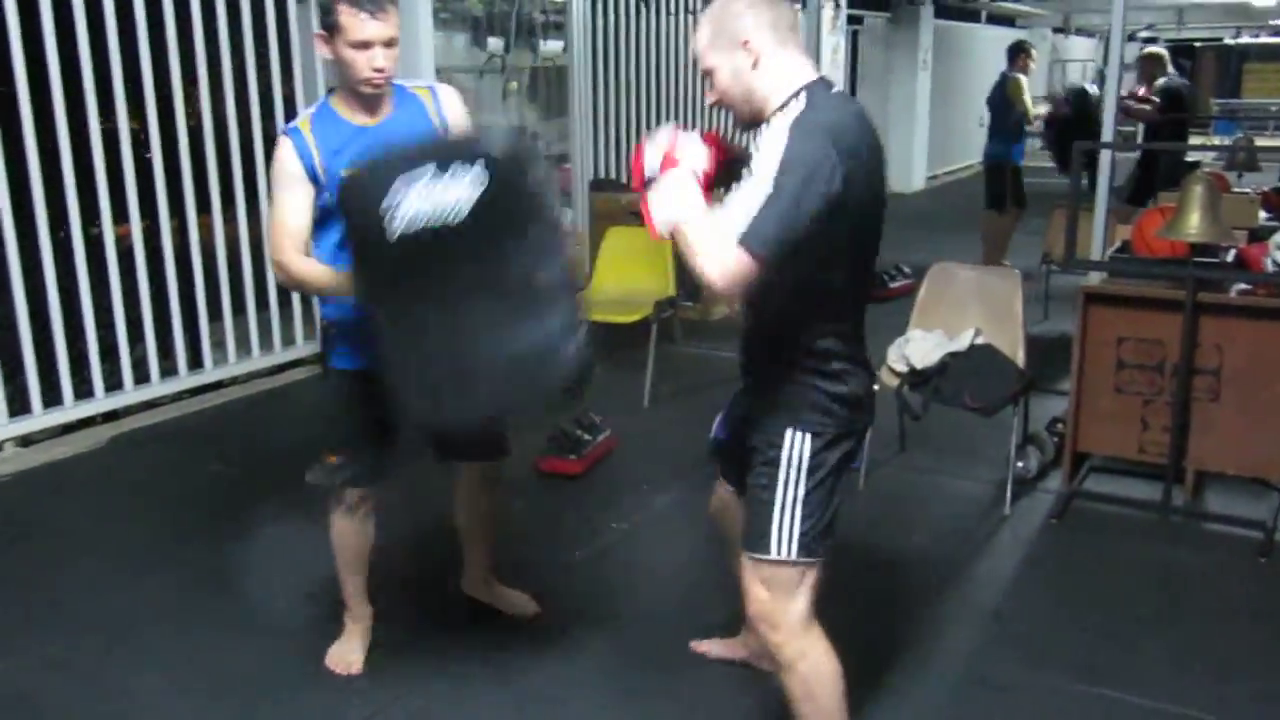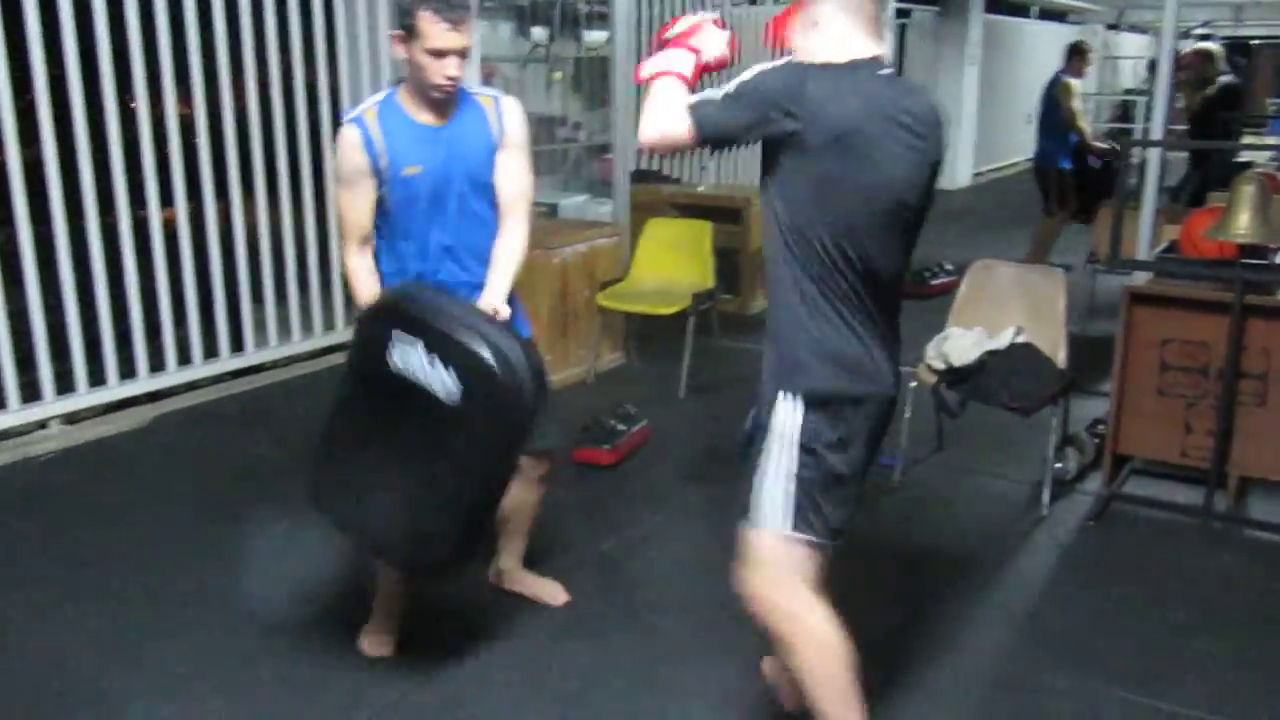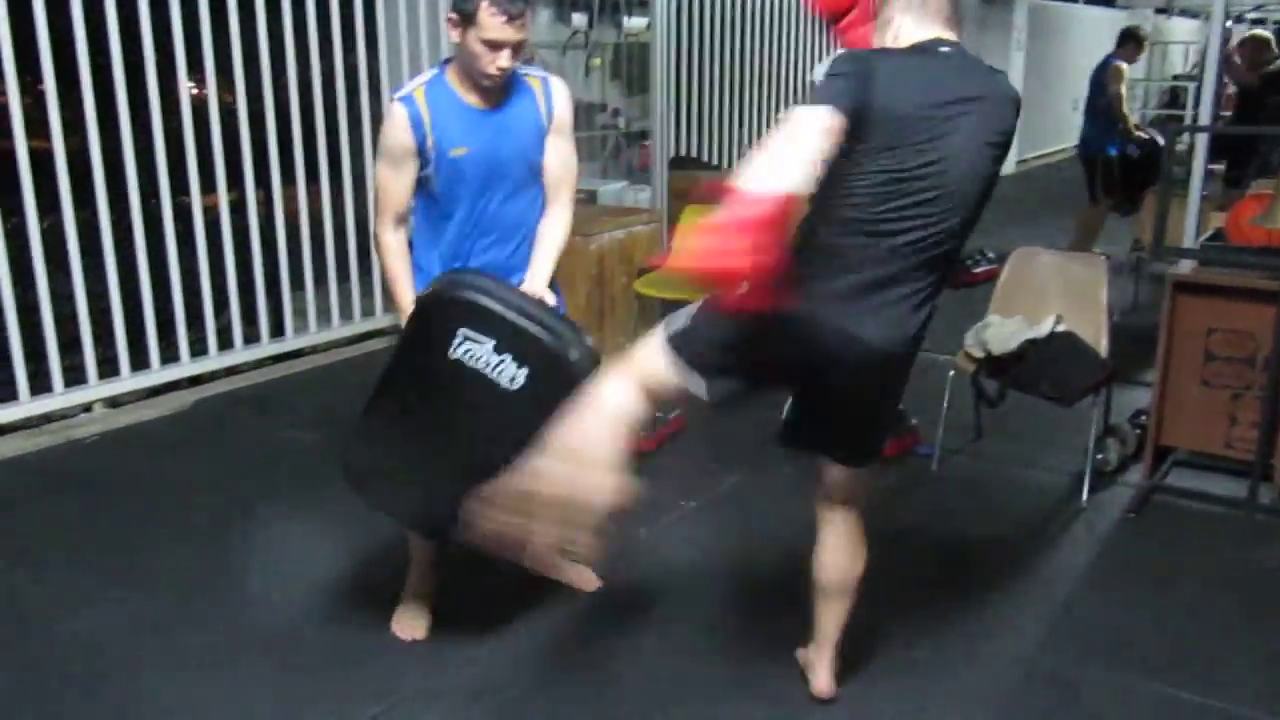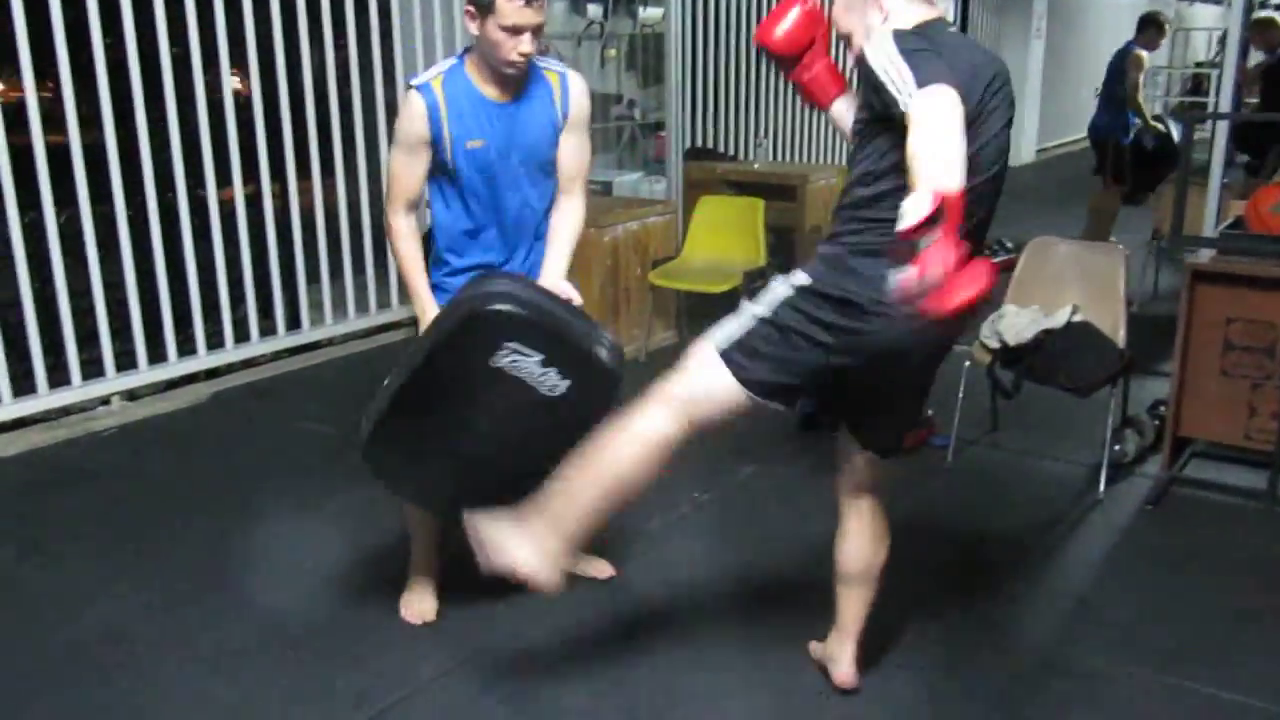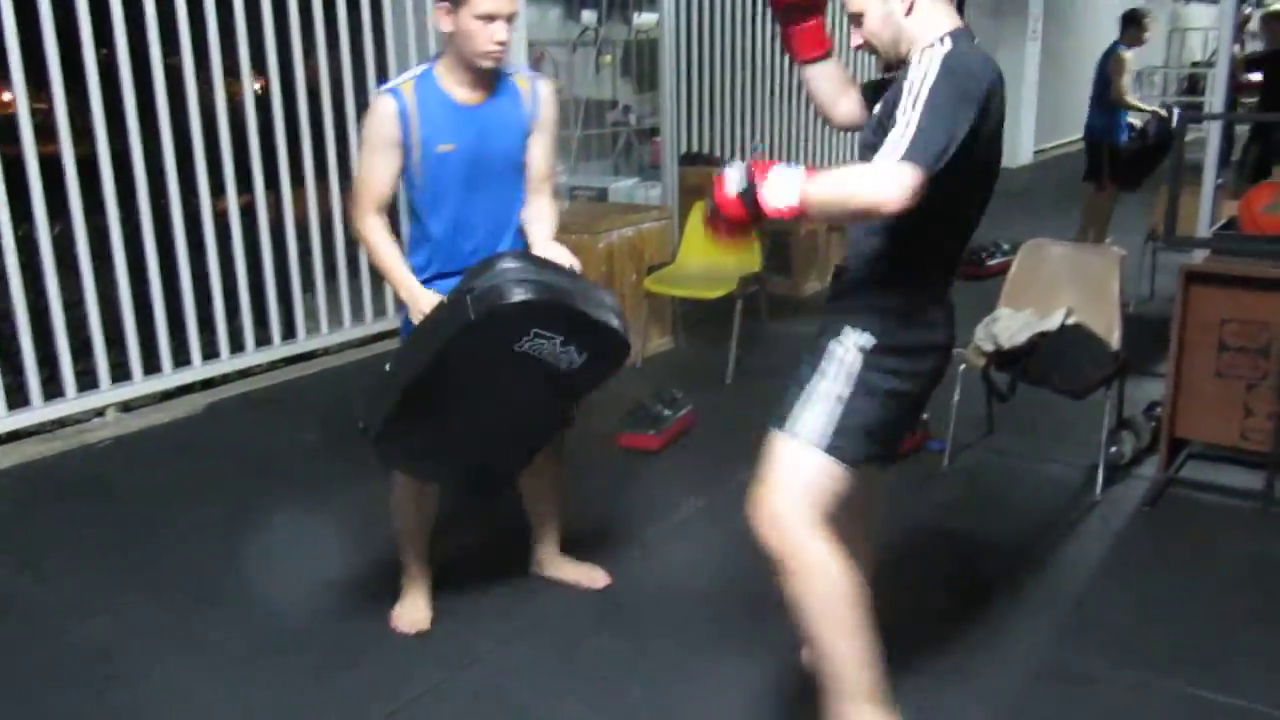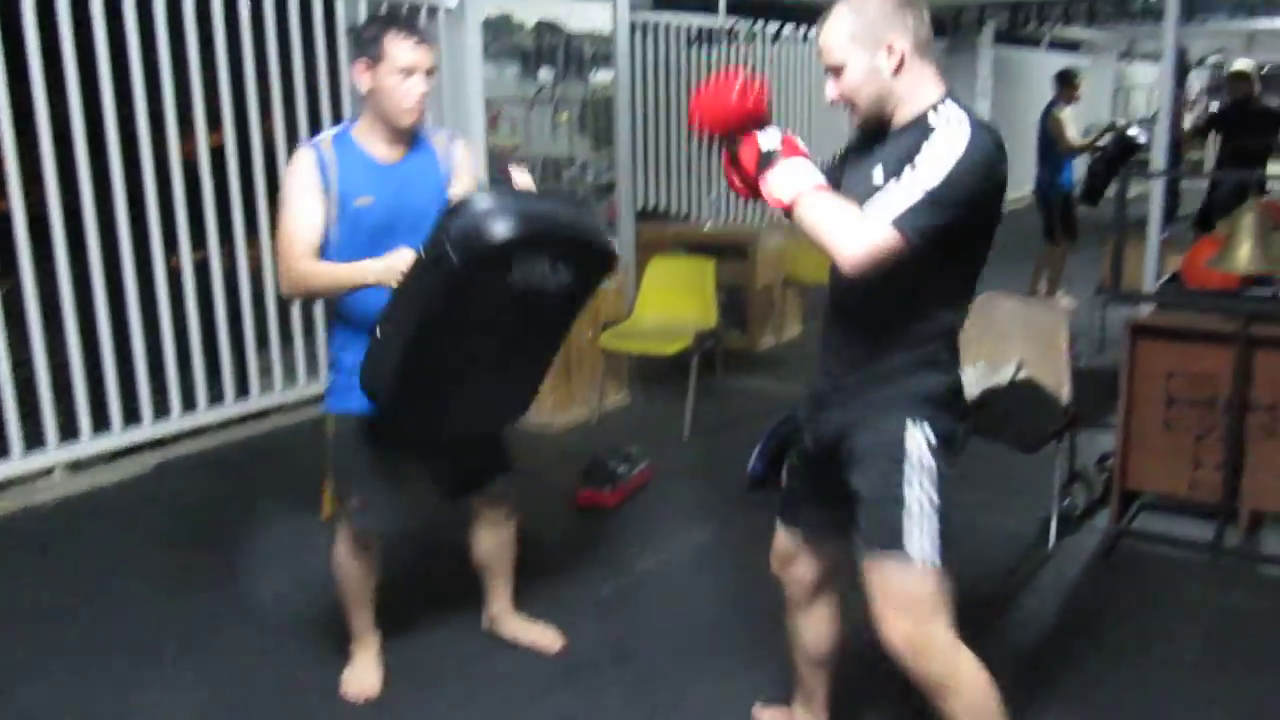
dt=0.2s
person 1, frame 1
left shoulder: (804, 135)
right shoulder: (828, 114)
left elbow: (722, 270)
left wrist: (676, 185)
right wrist: (706, 188)
left hip: (812, 401)
right hip: (781, 382)
left knee: (779, 607)
right knee: (731, 508)
right ankle: (758, 641)
person 1, frame 2
left shoulder: (795, 87)
right shoulder: (919, 112)
left elbow: (657, 131)
left wrist: (676, 59)
left hip: (814, 376)
right hip: (866, 370)
left knee: (772, 582)
right knee: (789, 534)
person 1, frame 3
left shoulder: (867, 68)
right shoulder: (1000, 97)
left elbow: (808, 133)
left wrist: (752, 211)
left hip: (800, 305)
right hip: (888, 339)
left knee: (628, 374)
right knee: (840, 500)
right ankle: (822, 661)
person 1, frame 4
right shoulder: (990, 67)
left elbow: (935, 119)
left wrist: (931, 217)
right wrist: (810, 70)
left hip: (847, 293)
right hip: (922, 322)
left knee: (672, 406)
right knee: (860, 484)
left ankle: (539, 539)
right ankle: (844, 649)
person 1, frame 5
left shoulder: (945, 60)
right shoulder: (935, 66)
left elbow: (889, 188)
right elbow: (848, 111)
left wrist: (769, 188)
left hip: (880, 325)
right hip: (909, 326)
left knee: (784, 512)
right knee: (834, 499)
right ankle: (839, 654)
person 1, frame 6
left shoulder: (960, 142)
right shoulder: (883, 139)
left elbow: (857, 247)
right elbow: (822, 205)
left wrist: (786, 171)
right wrist: (750, 139)
left hip: (901, 411)
right hip: (843, 396)
left knee: (913, 636)
right knee: (796, 562)
person 2, frame 1
left shoulder: (439, 104)
right shoulder: (301, 144)
right elbow: (287, 260)
right wrist: (355, 283)
right hip: (362, 345)
left knee: (481, 459)
right knee: (354, 488)
left ankle: (476, 575)
right ankle: (357, 615)
person 2, frame 2
left shoulder: (501, 114)
right shoulder: (364, 131)
left elbow: (515, 216)
right elbow: (355, 248)
left wrist: (496, 292)
left hip: (496, 325)
left knee: (532, 454)
left ankle: (509, 565)
right ankle: (388, 598)
person 2, frame 3
left shoulder: (549, 95)
right shoulder: (411, 111)
left elbow: (560, 199)
right elbow: (392, 226)
left wrist: (536, 279)
right wrist: (413, 321)
left hip: (529, 303)
right ankle: (419, 581)
person 2, frame 4
left shoulder: (566, 89)
right shoulder: (428, 100)
left elbow: (571, 194)
right elbow: (401, 212)
left wrist: (551, 275)
right wrist: (427, 311)
left hip: (541, 292)
right hip: (460, 297)
right ankle: (423, 570)
person 2, frame 5
left shoulder: (534, 96)
right shoulder: (398, 105)
left elbow: (537, 193)
right elbow: (367, 215)
left wrist: (545, 246)
right wrist: (415, 296)
right hip: (440, 305)
left knee: (544, 434)
left ankle: (546, 551)
right ankle: (415, 578)
person 2, frame 6
left shoulder: (449, 156)
right shoulder: (317, 162)
right elbow: (293, 275)
right wrist: (374, 270)
right hip: (369, 375)
left knee: (494, 491)
right knee: (360, 521)
left ankle: (500, 610)
right ankle: (364, 641)
person 3, frame 1
left shoulder: (1001, 82)
right shoulder: (1017, 80)
right elbow: (1028, 116)
right wrist: (1047, 110)
left hip: (996, 155)
right hip: (1005, 157)
left knee: (996, 210)
right knee: (1013, 210)
left ankle: (989, 259)
right ankle: (992, 261)
person 3, frame 2
left shoulder: (1057, 81)
right shoulder: (1069, 83)
right elbow: (1075, 122)
left wrist: (1086, 140)
right wrist: (1092, 144)
left hip: (1049, 157)
right hip: (1055, 160)
left knee: (1053, 213)
right knee: (1060, 213)
left ankle: (1034, 259)
right ankle: (1035, 262)
person 3, frame 3
left shoulder: (1106, 65)
right shoulder: (1119, 67)
right elbow: (1119, 108)
left wrist: (1130, 127)
right wrist: (1133, 133)
left hip: (1094, 142)
right hip: (1101, 146)
left knee: (1097, 201)
right knee: (1104, 201)
left ankle: (1079, 248)
right ankle: (1079, 251)
person 3, frame 4
left shoulder: (1126, 51)
right shoulder: (1139, 55)
right elbow: (1133, 97)
left wrist: (1135, 121)
right wrist: (1149, 123)
left hip: (1105, 128)
right hip: (1112, 131)
left knee: (1108, 186)
right knee: (1116, 188)
left ankle: (1092, 237)
right ankle: (1098, 240)
person 3, frame 5
left shoulder: (1115, 51)
right shoulder: (1122, 55)
right elbow: (1119, 97)
left wrist: (1127, 120)
right wrist: (1150, 109)
left hip: (1099, 130)
right hip: (1107, 133)
left knee: (1098, 187)
right knee: (1110, 189)
left ankle: (1085, 238)
right ankle: (1098, 244)
person 3, frame 6
left shoulder: (1057, 110)
right shoulder: (1058, 113)
left elbow: (1066, 147)
right elbow: (1072, 148)
left wrist: (1095, 143)
right wrist: (1104, 132)
left hip: (1054, 187)
right hip: (1056, 188)
left knee: (1054, 242)
right knee: (1063, 242)
left ankle: (1037, 289)
right ankle: (1051, 296)
